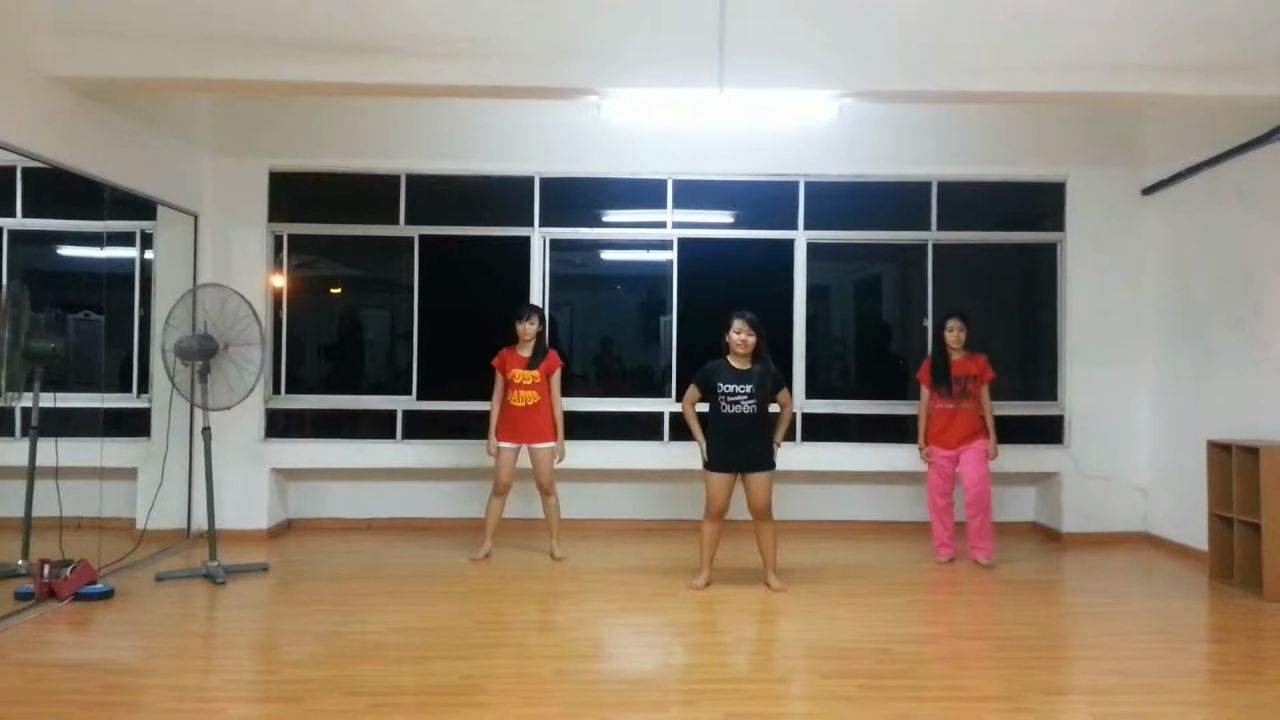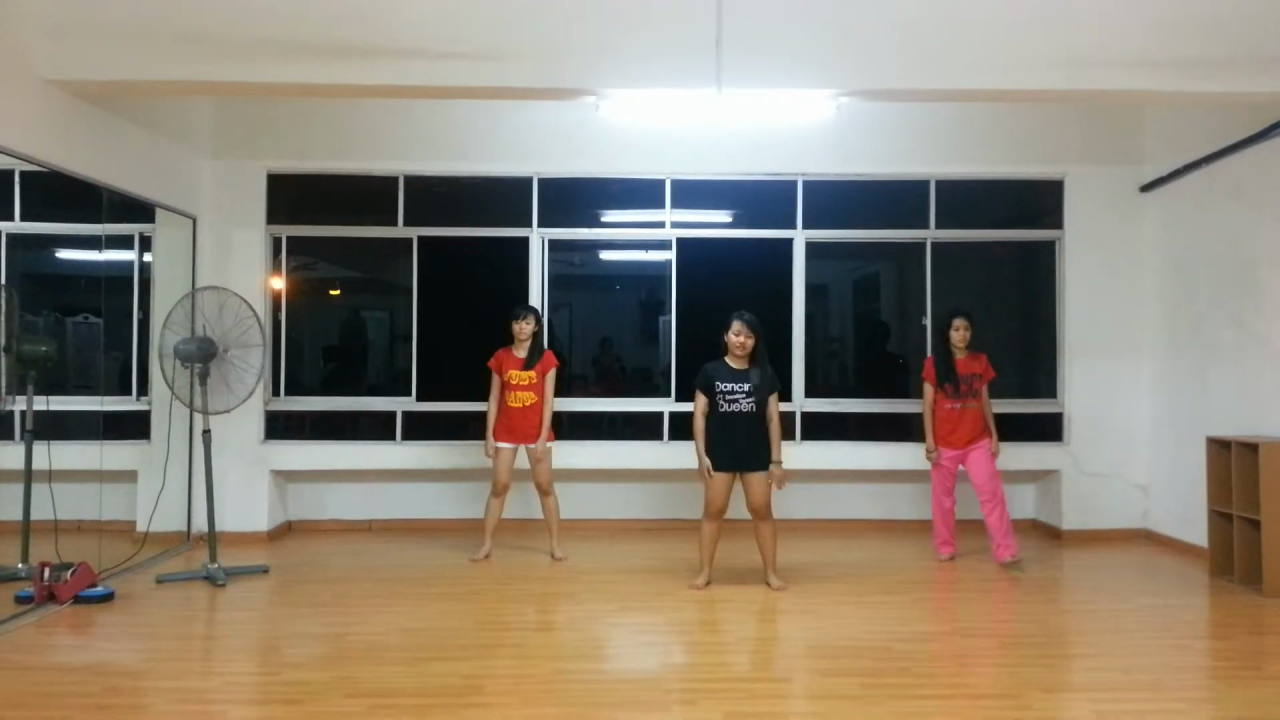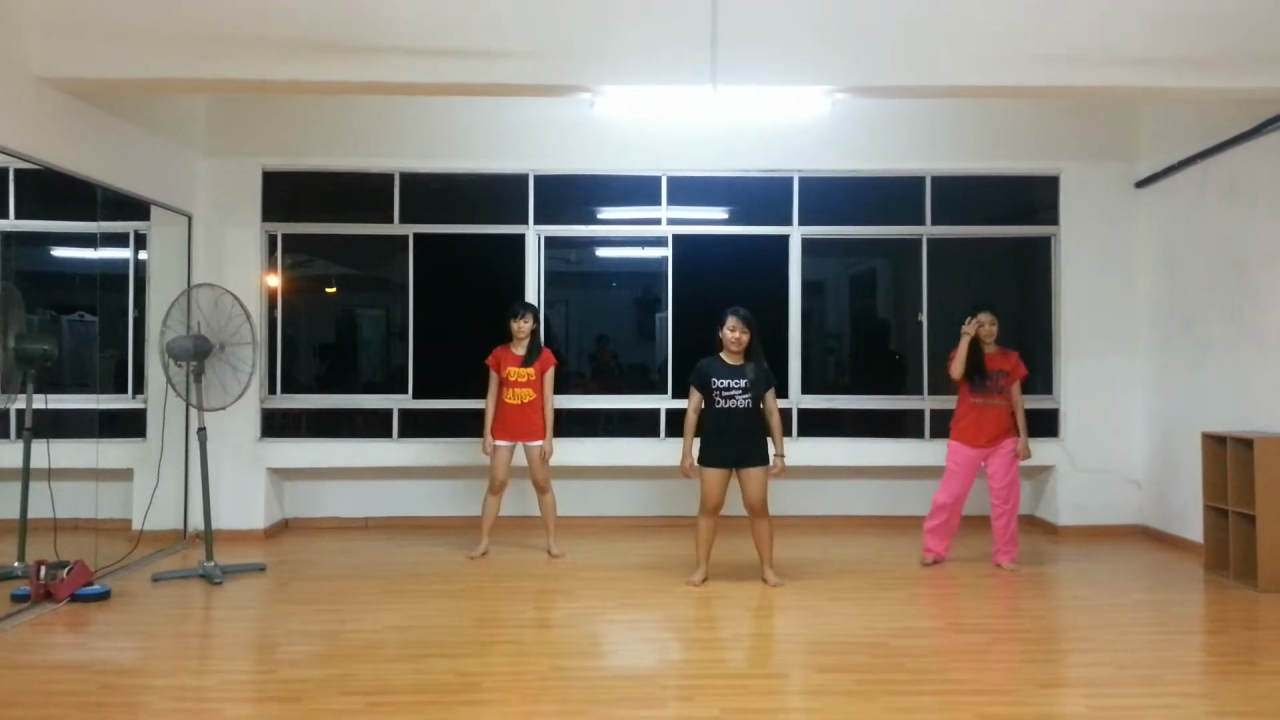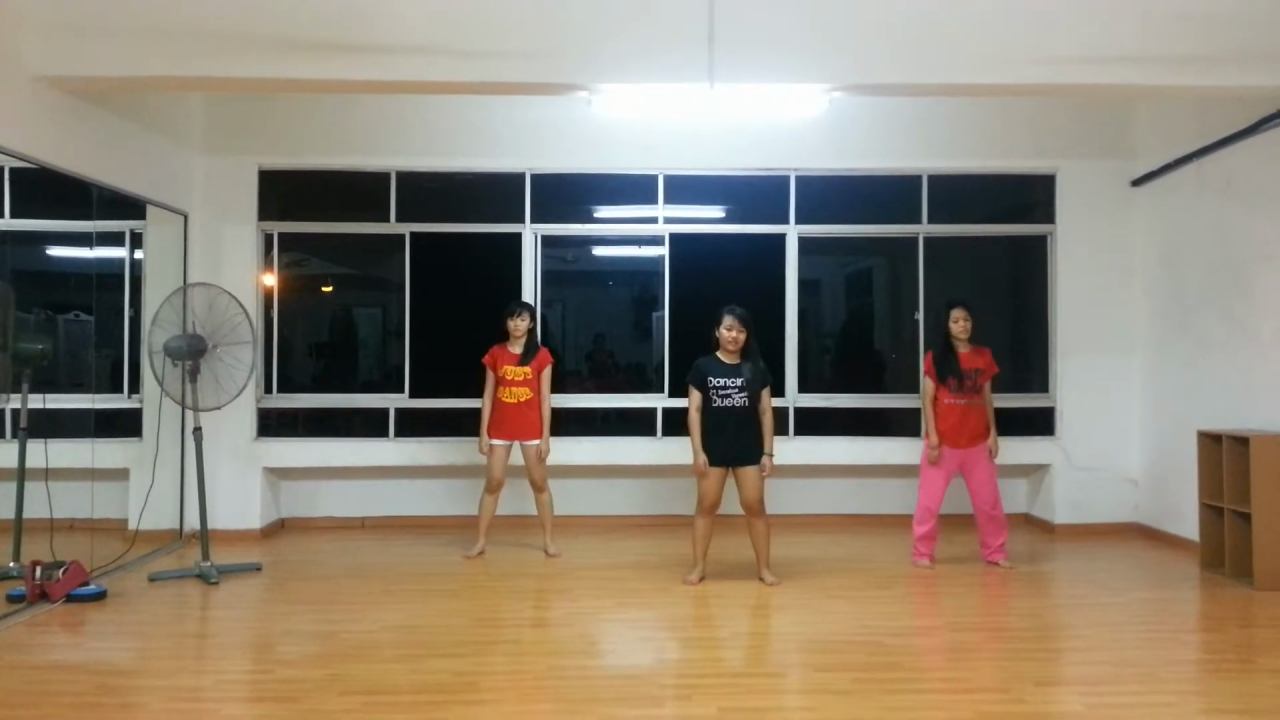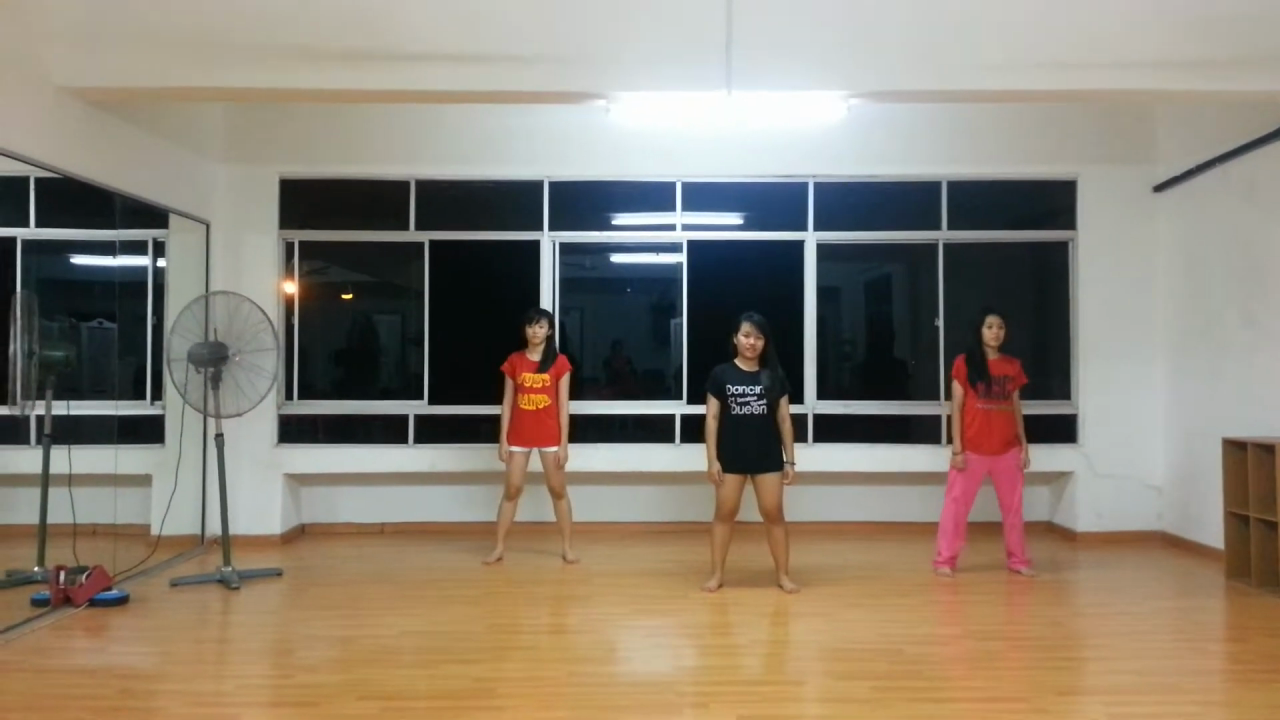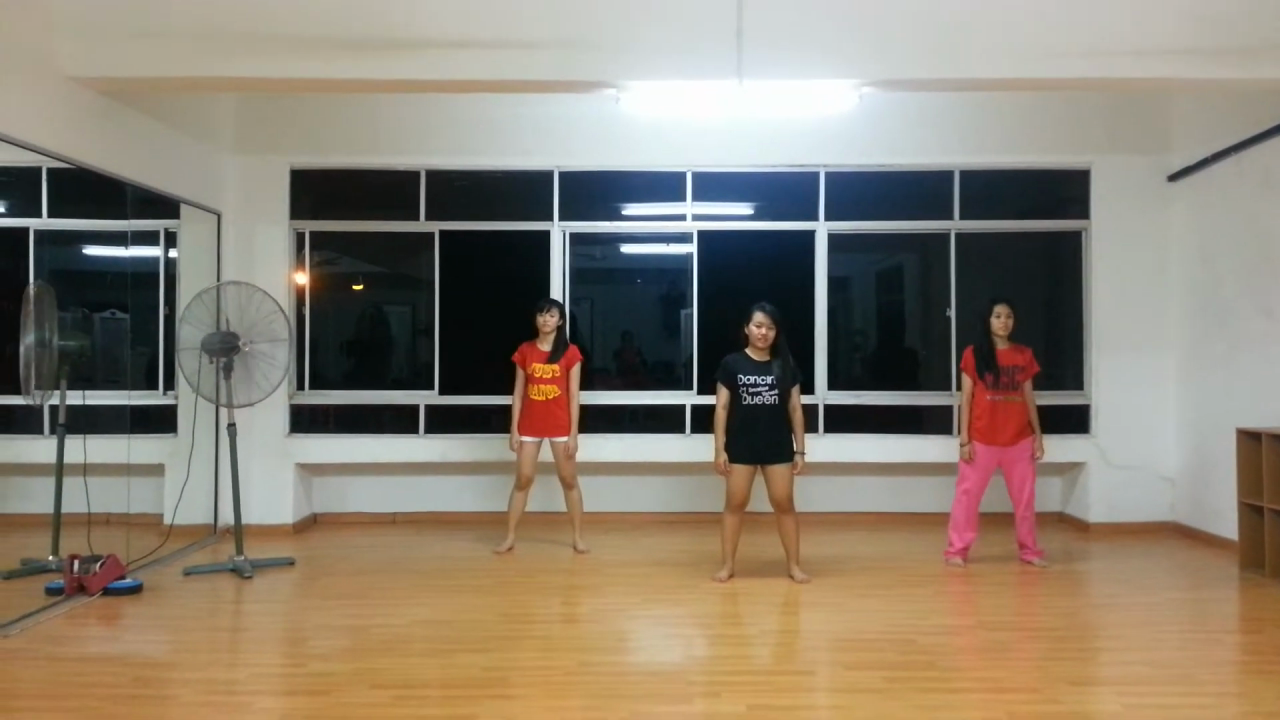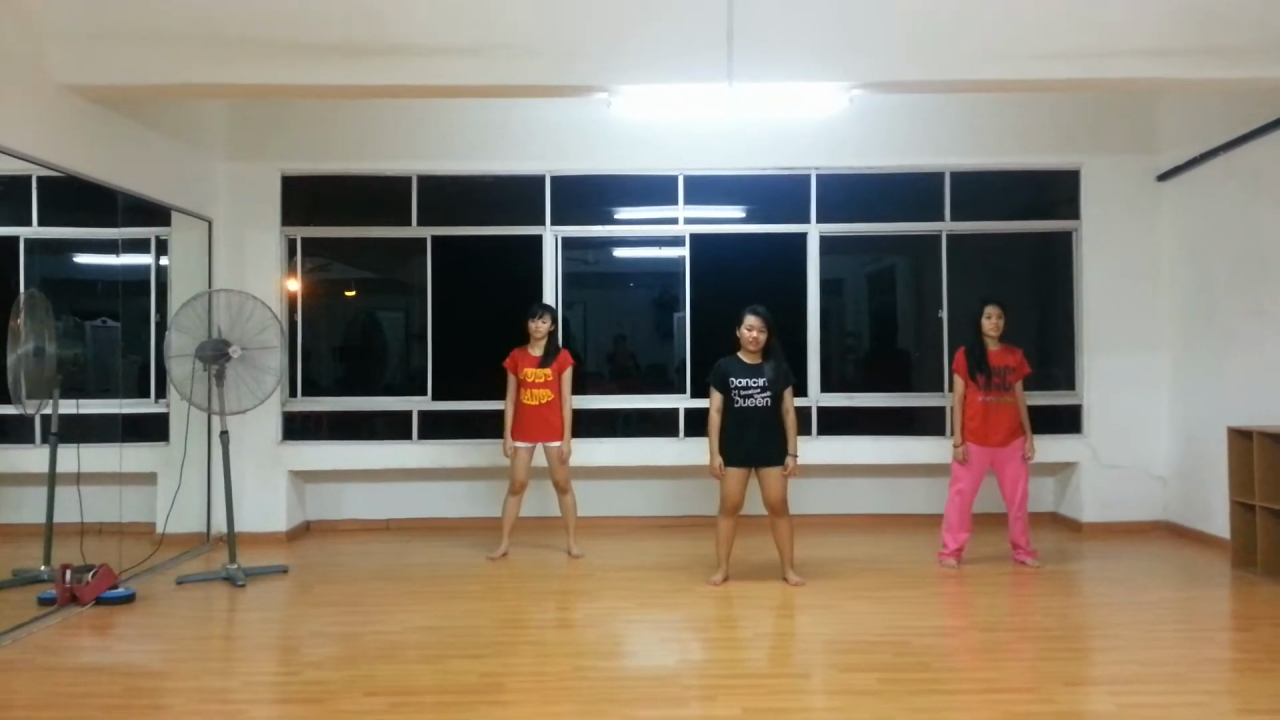
dt=0.7s
person 1, frame 1
left shoulder: (767, 372)
right shoulder: (712, 370)
left elbow: (787, 405)
right elbow: (687, 403)
left wrist: (776, 441)
right wrist: (702, 440)
left hip: (758, 453)
right hip: (721, 453)
left knee: (762, 512)
right knee: (714, 511)
left ankle: (771, 573)
right ankle: (705, 572)
person 1, frame 2
left shoulder: (764, 374)
right shoulder: (711, 371)
left elbow: (773, 417)
right elbow: (700, 414)
left wrist: (776, 460)
right wrist: (701, 455)
left hip: (756, 455)
right hip: (719, 454)
left knee: (761, 511)
right knee: (713, 511)
left ankle: (770, 572)
right ankle: (705, 571)
person 1, frame 3
left shoulder: (760, 369)
right shoulder: (706, 368)
left elbow: (771, 411)
right elbow: (693, 411)
left wrist: (779, 452)
right wrist: (686, 452)
left hip: (753, 450)
right hip: (714, 450)
left knee: (758, 508)
right knee: (709, 507)
left ankle: (767, 568)
right ankle: (702, 567)
person 1, frame 4
left shoulder: (756, 368)
right shoulder: (703, 367)
left elbow: (765, 411)
right elbow: (694, 410)
left wrist: (768, 452)
right wrist: (698, 450)
left hip: (749, 450)
right hip: (713, 449)
left knee: (755, 507)
right knee: (706, 506)
left ankle: (764, 568)
right ankle: (698, 567)
person 1, frame 5
left shoulder: (774, 376)
right shoulder: (721, 374)
left elbow: (784, 419)
right elbow: (712, 418)
left wrist: (790, 460)
right wrist: (712, 459)
left hip: (768, 457)
right hip: (731, 457)
left knee: (773, 514)
right knee: (725, 513)
left ankle: (783, 575)
right ankle: (717, 574)
person 1, frame 6
left shoulder: (785, 365)
right shoulder: (732, 364)
left elbow: (795, 409)
right elbow: (722, 407)
left wrist: (800, 450)
right wrist: (719, 448)
left hip: (778, 447)
right hip: (741, 447)
left knee: (784, 504)
right knee: (735, 503)
left ankle: (794, 565)
right ankle: (727, 564)
person 1, frame 7
left shoulder: (778, 368)
right shoulder: (724, 367)
left elbow: (788, 411)
right elbow: (715, 411)
left wrist: (792, 452)
right wrist: (714, 452)
left hip: (772, 450)
right hip: (735, 450)
left knee: (778, 507)
right knee: (729, 507)
left ankle: (788, 568)
right ankle: (722, 568)
person 2, frame 1
left shoulder: (979, 362)
right shoulder: (931, 365)
left elbow: (985, 402)
right elbow: (924, 405)
left wrist: (992, 437)
right wrist: (922, 441)
left hip: (973, 441)
right hip: (939, 442)
left knee: (978, 492)
right knee: (940, 497)
left ankle: (980, 549)
right ankle: (944, 548)
person 2, frame 2
left shoulder: (981, 362)
right shoulder: (934, 363)
left elbow: (985, 401)
right elbow: (928, 405)
left wrist: (994, 435)
right wrist: (930, 442)
left hip: (978, 441)
right hip: (945, 442)
left knee: (991, 492)
right knee: (943, 497)
left ankle: (1005, 549)
right ankle: (945, 546)
person 2, frame 3
left shoulder: (1010, 358)
right shoulder: (963, 352)
left elbow: (1016, 400)
right elbow: (955, 374)
left wrist: (1023, 436)
right wrist: (965, 338)
left hip: (1002, 440)
right hip: (965, 439)
left knee: (1005, 497)
right knee: (950, 495)
left ankle: (1005, 554)
right ankle: (934, 548)
person 2, frame 4
left shoulder: (984, 356)
right shoulder: (935, 357)
left elbow: (987, 398)
right elbow: (928, 401)
left wrist: (993, 434)
right wrist: (932, 440)
left hip: (977, 442)
right hip: (944, 442)
left knee: (988, 500)
right knee: (930, 499)
left ankle: (995, 551)
right ankle: (922, 552)
person 2, frame 5
left shoulder: (1013, 366)
right shoulder: (964, 363)
left elbow: (1016, 408)
right elbow: (956, 407)
left wrist: (1024, 445)
right wrist: (957, 448)
left hip: (1007, 450)
right hip: (972, 450)
left knee: (1013, 506)
right knee: (956, 505)
left ankle: (1018, 560)
right ankle: (945, 560)
person 2, frame 6
left shoulder: (1024, 355)
right shoulder: (973, 354)
left elbow: (1029, 398)
right elbow: (966, 398)
left wrist: (1038, 436)
right wrist: (964, 439)
left hip: (1019, 440)
right hip: (982, 440)
left knee: (1025, 497)
right knee: (967, 495)
left ankle: (1029, 550)
right ankle: (956, 550)
person 2, frame 7
left shoulder: (1015, 356)
right shoulder: (965, 355)
left elbow: (1019, 399)
right elbow: (958, 400)
left wrist: (1029, 436)
right wrist: (958, 440)
left hip: (1010, 440)
right hip: (974, 441)
left knee: (1018, 497)
right knee: (961, 496)
left ankle: (1023, 550)
right ankle: (950, 551)
person 3, frame 1
left shoulder: (550, 357)
right shoulder: (505, 356)
left elbow: (556, 400)
right elbow: (497, 397)
left wrist: (560, 438)
right wrist: (491, 434)
left hip: (540, 432)
right hip: (508, 431)
left knee: (546, 487)
right knee: (500, 486)
left ankle: (555, 543)
right ankle: (487, 543)
person 3, frame 2
left shoulder: (546, 358)
right shoulder: (501, 357)
left elbow: (548, 400)
right elbow: (494, 398)
left wrist: (543, 437)
right wrist: (489, 435)
left hip: (535, 432)
right hip: (506, 432)
left knee: (545, 487)
right knee: (499, 486)
left ankle: (555, 544)
right ankle: (487, 544)
person 3, frame 3
left shoulder: (544, 356)
right shoulder: (499, 355)
left elbow: (548, 399)
right elbow: (492, 396)
left wrist: (549, 437)
right wrist: (487, 433)
left hip: (534, 430)
right hip: (503, 430)
left knee: (542, 485)
right knee: (496, 484)
left ankle: (551, 541)
right ankle: (484, 541)
person 3, frame 4
left shoulder: (541, 355)
right shoulder: (495, 354)
left elbow: (545, 398)
right elbow: (488, 395)
left wrist: (546, 436)
right wrist: (483, 432)
left hip: (531, 429)
right hip: (500, 429)
left knee: (539, 484)
right knee: (493, 483)
left ankle: (548, 540)
right ankle: (481, 541)
person 3, frame 5
left shoulder: (559, 362)
right shoulder: (514, 361)
left elbow: (563, 405)
right elbow: (507, 403)
left wrist: (564, 443)
right wrist: (503, 439)
left hip: (549, 436)
right hip: (519, 436)
left knee: (558, 490)
right knee: (512, 490)
left ankle: (567, 547)
right ankle: (499, 547)
person 3, frame 6
left shoulder: (570, 353)
right shoulder: (525, 351)
left elbow: (574, 395)
right elbow: (518, 393)
left wrist: (573, 433)
right wrist: (514, 429)
left hip: (560, 426)
right hip: (530, 426)
left knee: (569, 480)
right knee: (523, 480)
left ankle: (577, 537)
right ankle: (510, 537)
person 3, frame 7
left shoulder: (561, 357)
right shoulder: (516, 357)
left elbow: (566, 400)
right elbow: (510, 399)
left wrist: (567, 438)
right wrist: (507, 435)
left hip: (553, 431)
right hip: (523, 432)
left knee: (563, 485)
right knee: (516, 485)
left ankle: (572, 541)
right ankle: (504, 543)
